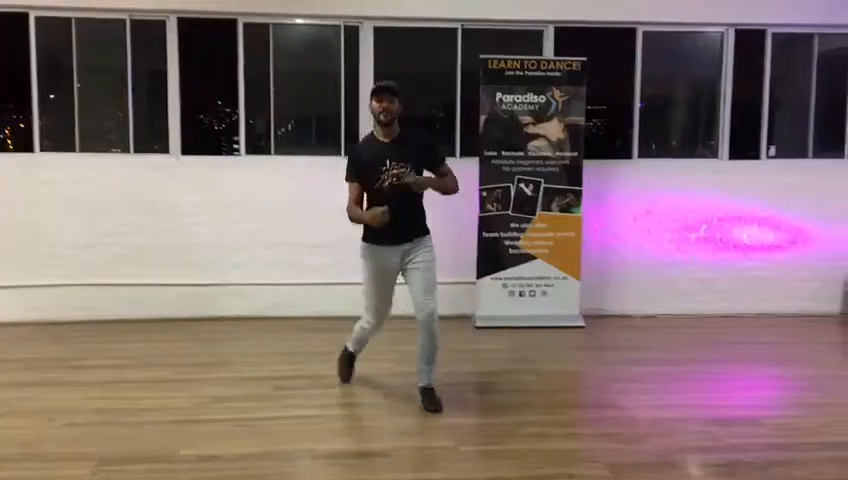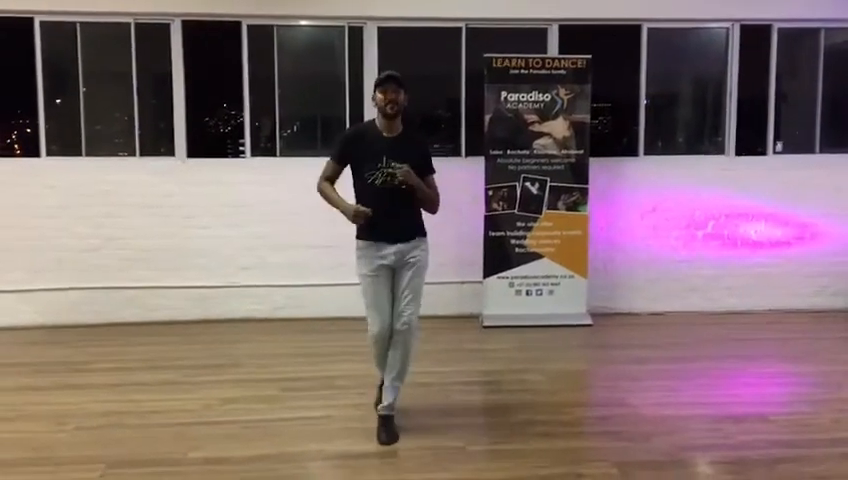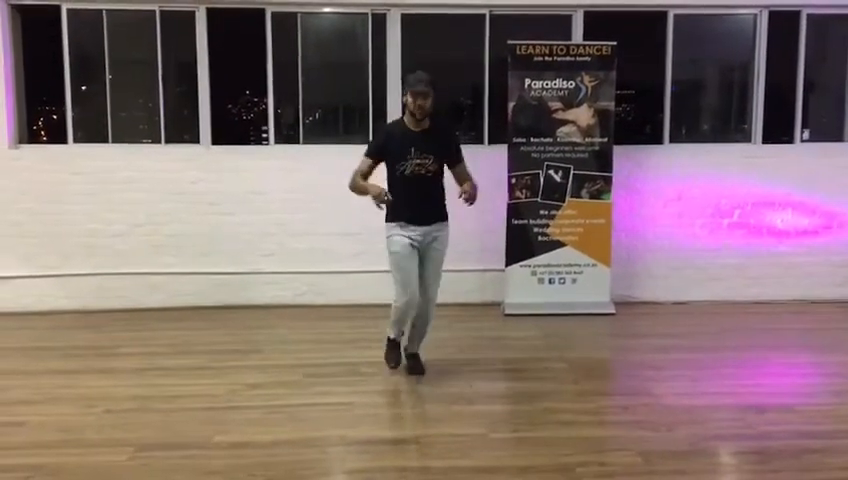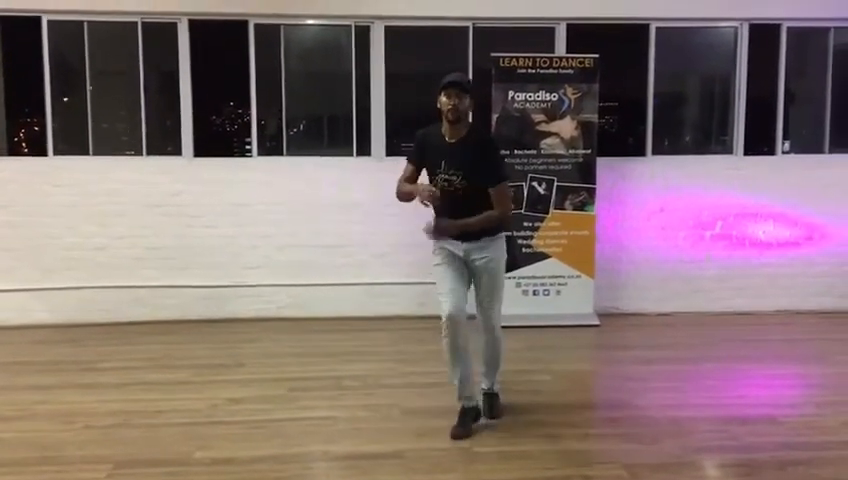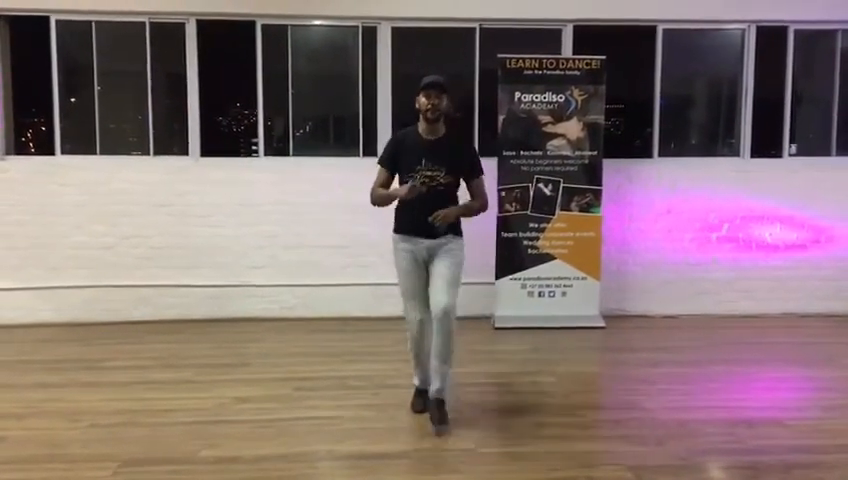
dt=1s
person 1, frame 1
left shoulder: (420, 144)
right shoulder: (361, 152)
left elbow: (453, 185)
right elbow: (352, 206)
left wrist: (429, 181)
right wrist: (366, 217)
left hip: (418, 244)
right hip: (378, 247)
left knee: (427, 315)
right knee: (374, 319)
left ankle: (425, 384)
right ankle: (351, 349)
person 1, frame 2
left shoulder: (417, 145)
right shoulder: (356, 137)
left elbow: (434, 204)
right elbow: (323, 182)
left wrist: (415, 182)
right wrist: (345, 207)
left hip: (413, 247)
right hip: (371, 246)
left knee: (405, 325)
right knee: (379, 326)
left ankle: (387, 409)
right ankle: (384, 377)
person 1, frame 3
left shoulder: (445, 136)
right shoulder: (388, 135)
left elbow: (463, 177)
right elbow: (356, 181)
left wrist: (469, 187)
right wrist: (372, 189)
left hip: (436, 227)
right hip: (400, 227)
left knee: (427, 300)
right knee: (406, 298)
left ankle: (412, 350)
right ankle: (393, 338)
person 1, frame 4
left shoulder: (485, 146)
right shoulder: (425, 140)
left elbow: (503, 211)
right elbow: (400, 189)
left wrist: (458, 225)
right wrist: (420, 191)
left hip: (486, 243)
right hip: (447, 245)
left knee: (490, 323)
right knee: (451, 316)
left ankle: (490, 389)
right ankle: (468, 403)
person 1, frame 5
left shoulder: (461, 148)
right shoulder: (399, 143)
left elbow: (481, 201)
right elbow: (374, 196)
left wrist: (454, 212)
right wrist: (396, 193)
left hip: (446, 242)
right hip: (407, 241)
left knee: (443, 310)
right knee: (415, 319)
left ankle: (439, 394)
right ankle: (421, 385)
